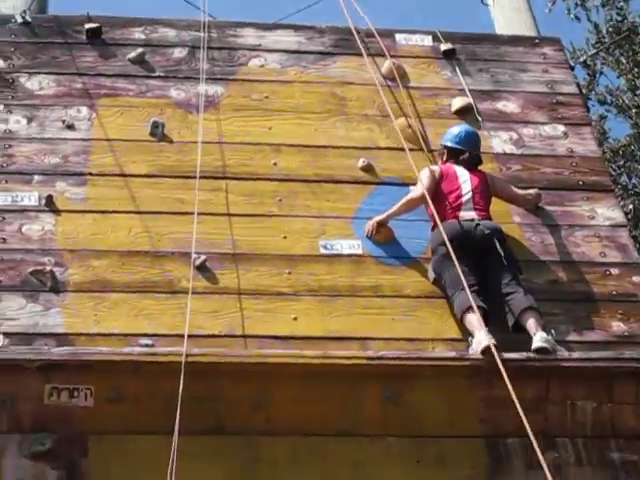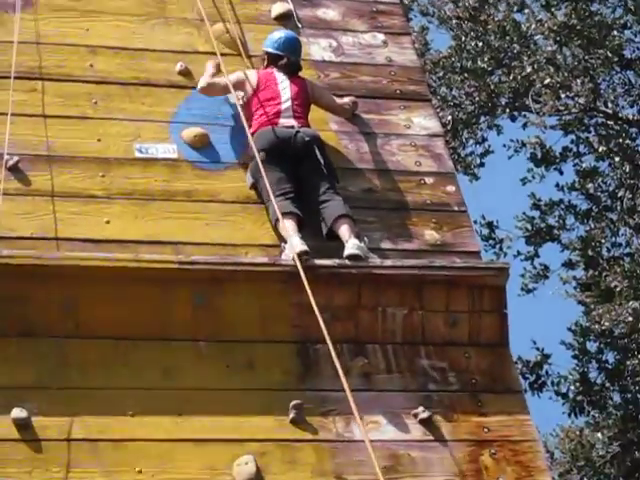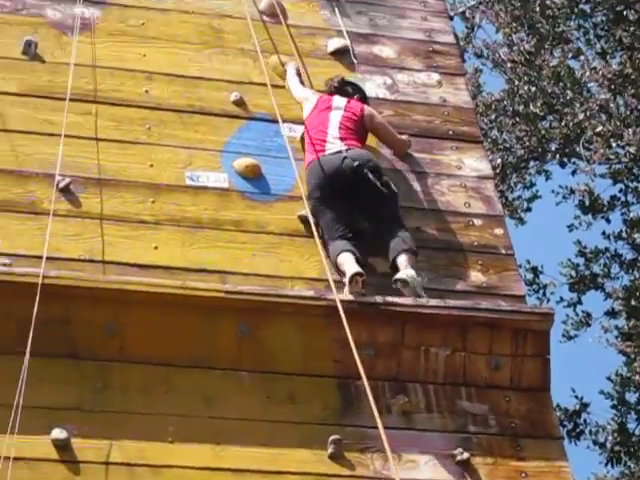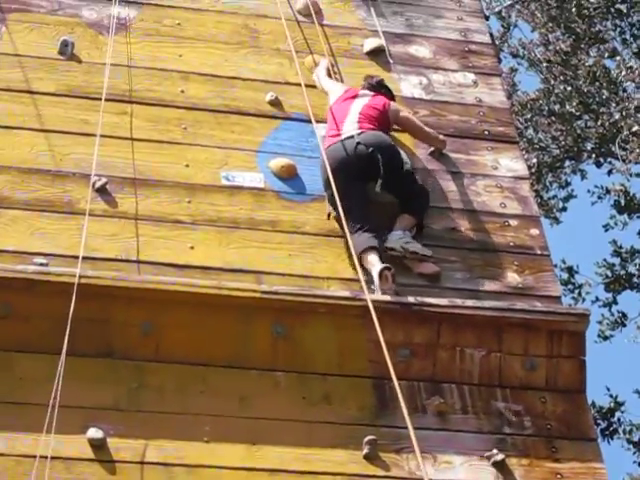
dt=1s
person 1, frame 1
left shoulder: (433, 172)
right shoulder: (485, 177)
left elbow: (418, 196)
right elbow: (526, 199)
left wrist: (385, 217)
right wrist: (534, 195)
left hip: (450, 234)
right hip: (488, 231)
left knee: (462, 288)
right knee: (509, 285)
left ankle: (480, 334)
right ankle: (538, 332)
person 1, frame 2
left shoulder: (251, 77)
right shoulder: (306, 85)
left elbow: (205, 86)
right elbow: (345, 109)
left wrist: (211, 68)
right wrist: (349, 102)
left hip: (269, 139)
right hip: (306, 139)
left knee: (280, 195)
right knee: (326, 193)
left ankle: (294, 240)
right ankle: (352, 240)
person 1, frame 3
left shoulder: (313, 99)
right shoulder: (364, 110)
left elbow: (293, 82)
right elbow: (401, 147)
left wrist: (291, 67)
right wrist: (404, 141)
left hip: (319, 168)
right hip: (359, 162)
left knee: (336, 234)
right knee: (391, 224)
left ankle: (350, 268)
right ankle: (406, 270)
person 1, frame 4
left shoulder: (339, 91)
right shoulder: (390, 105)
left elbow: (319, 76)
right elbow: (437, 141)
left wrist: (324, 64)
right wrist: (440, 142)
left hip: (336, 153)
right hip: (373, 145)
left knee: (360, 225)
right knee: (417, 195)
right ankle: (399, 234)
